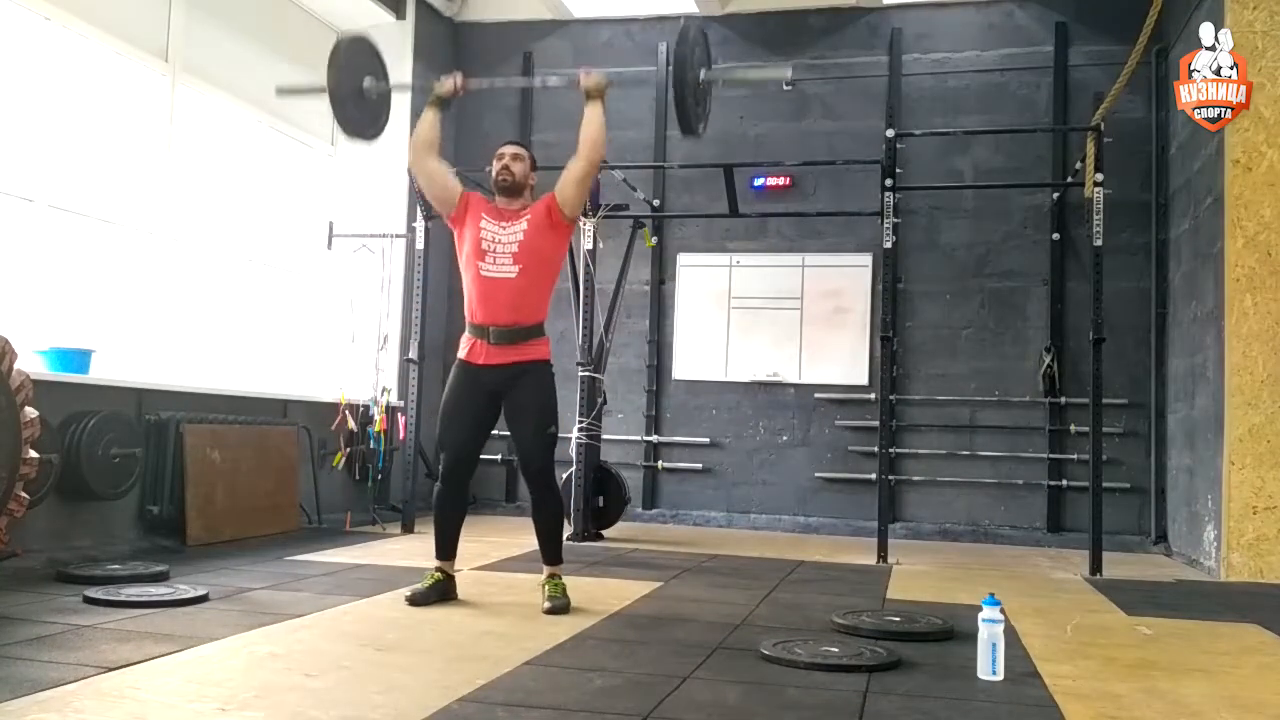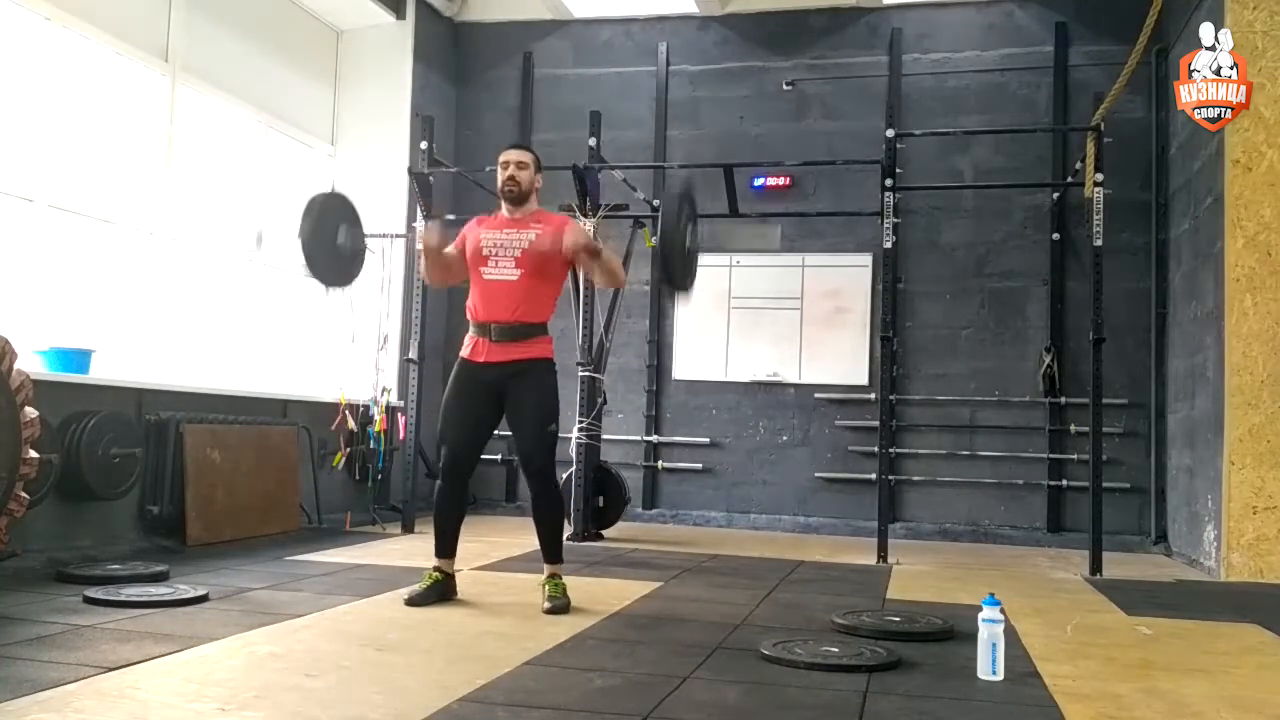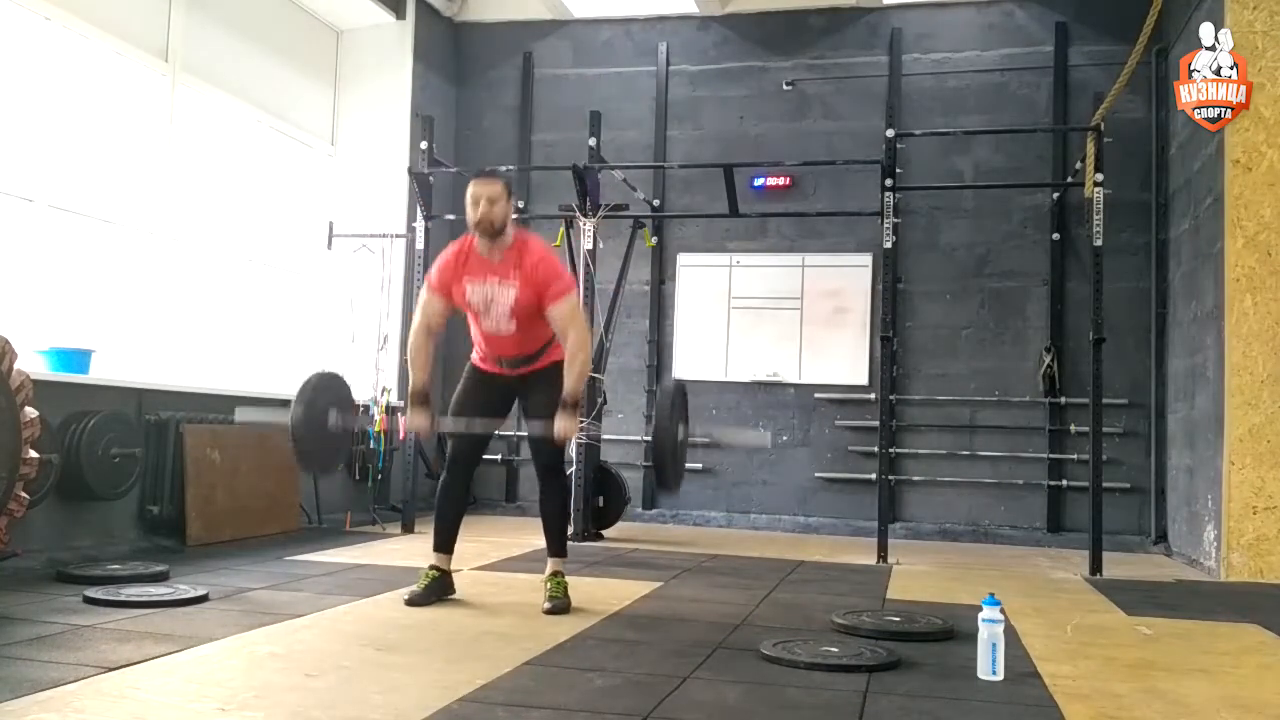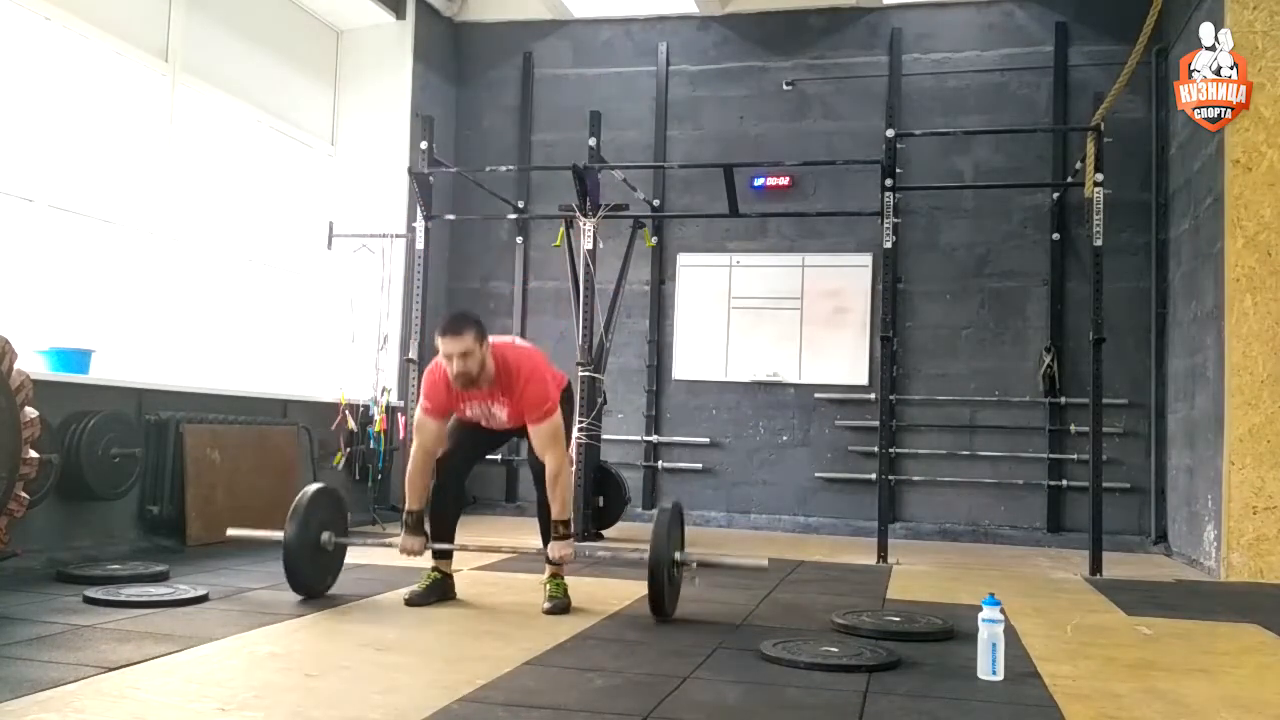
dt=0.3s
person 1, frame 1
left shoulder: (550, 213)
right shoulder: (468, 211)
left elbow: (589, 160)
right elbow: (422, 162)
left wrist: (593, 103)
right wrist: (437, 104)
left hip: (529, 366)
right hip: (473, 363)
left knee: (538, 471)
right knee: (452, 467)
left ankle: (553, 577)
right ankle: (443, 573)
person 1, frame 2
left shoulder: (557, 227)
right shoulder: (476, 228)
left elbow: (615, 276)
right elbow: (437, 276)
left wrist: (590, 249)
right wrist: (431, 249)
left hip: (531, 363)
right hip: (475, 359)
left knee: (539, 470)
right knee: (453, 465)
left ankle: (553, 577)
right ankle: (443, 573)
person 1, frame 3
left shoulder: (540, 260)
right shoulder: (450, 261)
left elbow: (577, 335)
right elbow: (424, 328)
left wrist: (570, 407)
right wrist: (419, 400)
left hip: (542, 367)
right hip: (486, 368)
left knee: (550, 461)
right knee: (457, 458)
left ankle: (556, 574)
right ankle: (440, 570)
person 1, frame 4
left shoulder: (528, 371)
right shoulder: (437, 377)
left elbow: (555, 460)
right elbow: (424, 453)
left wrist: (562, 532)
right wrist: (413, 522)
left hip: (548, 405)
left knee: (544, 473)
right knee: (446, 465)
left ankle: (555, 579)
right ankle: (440, 573)
